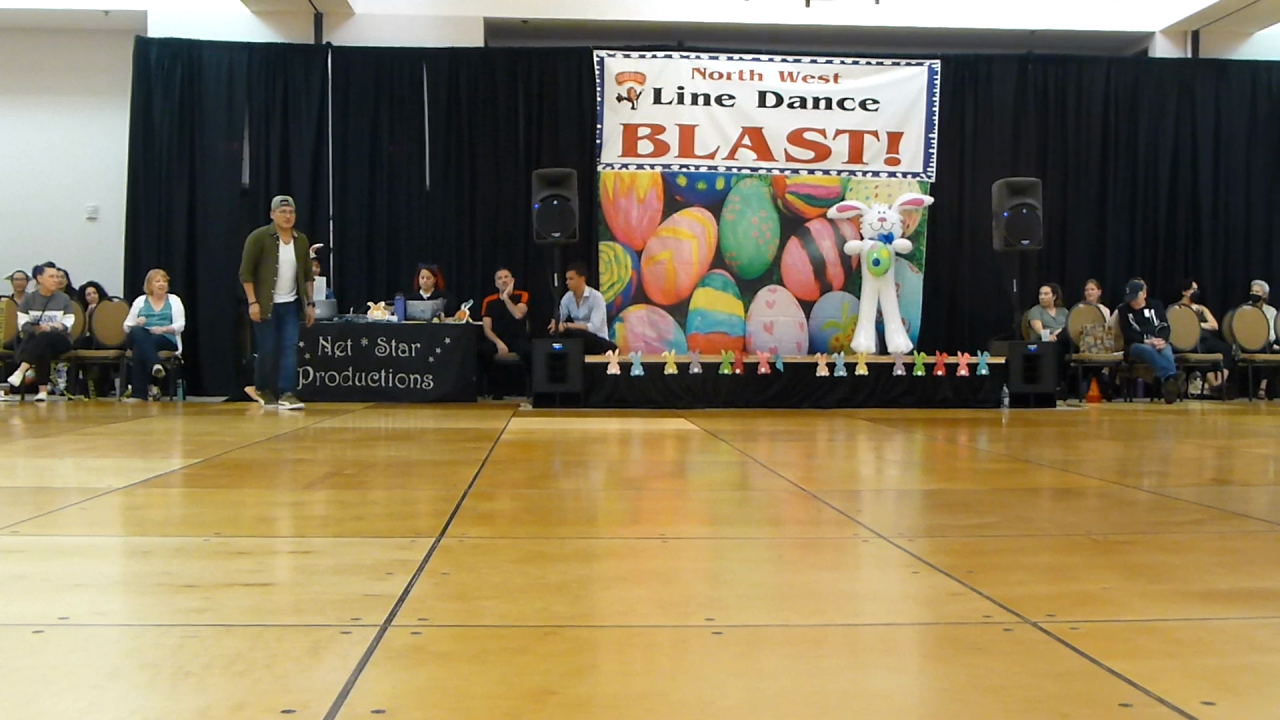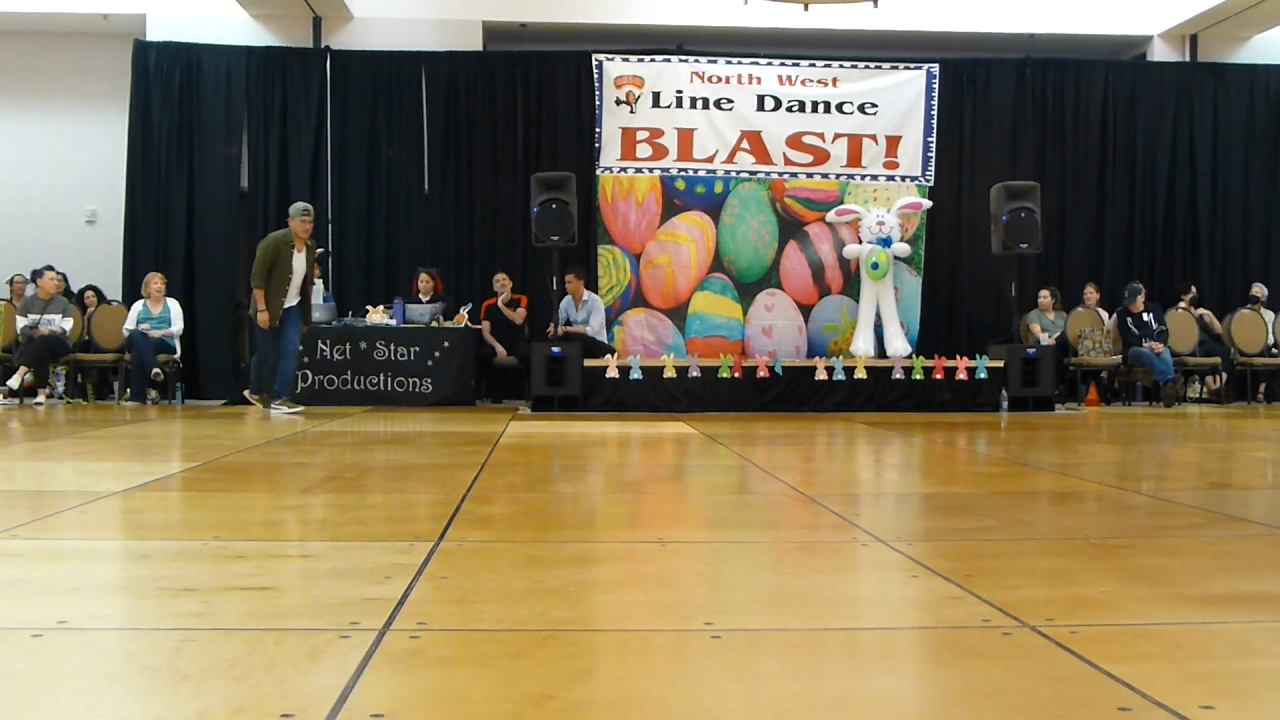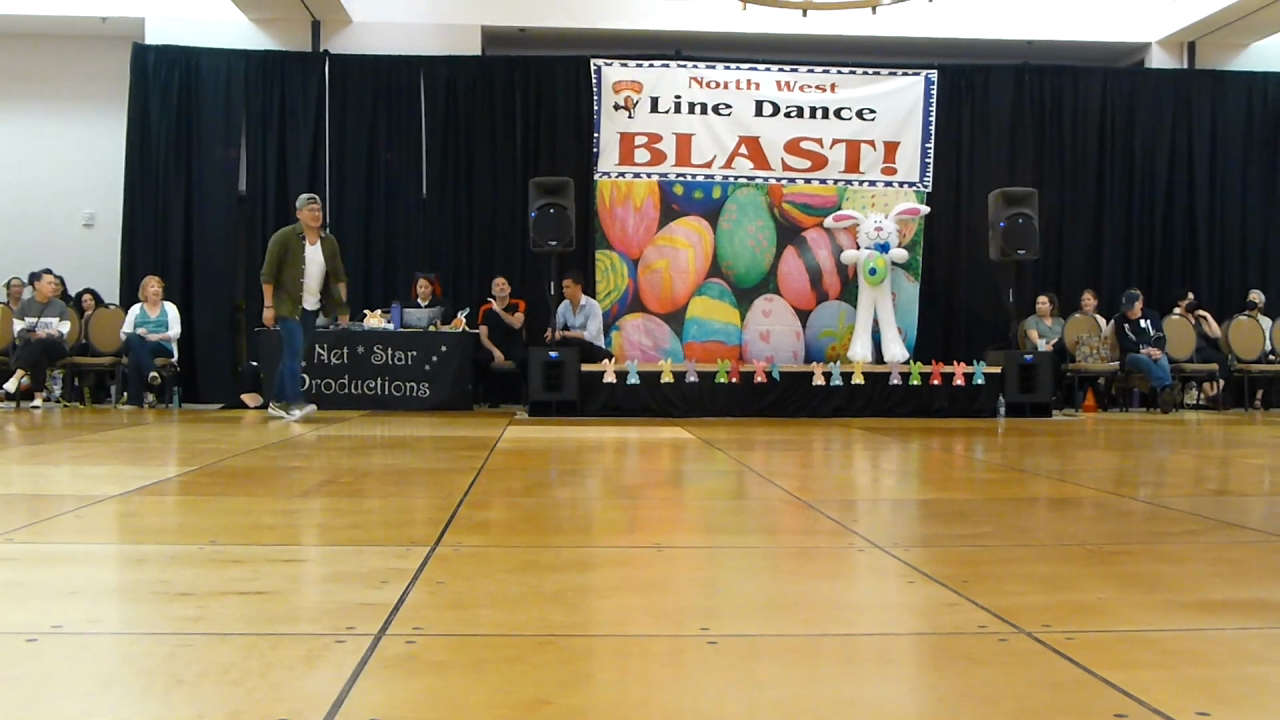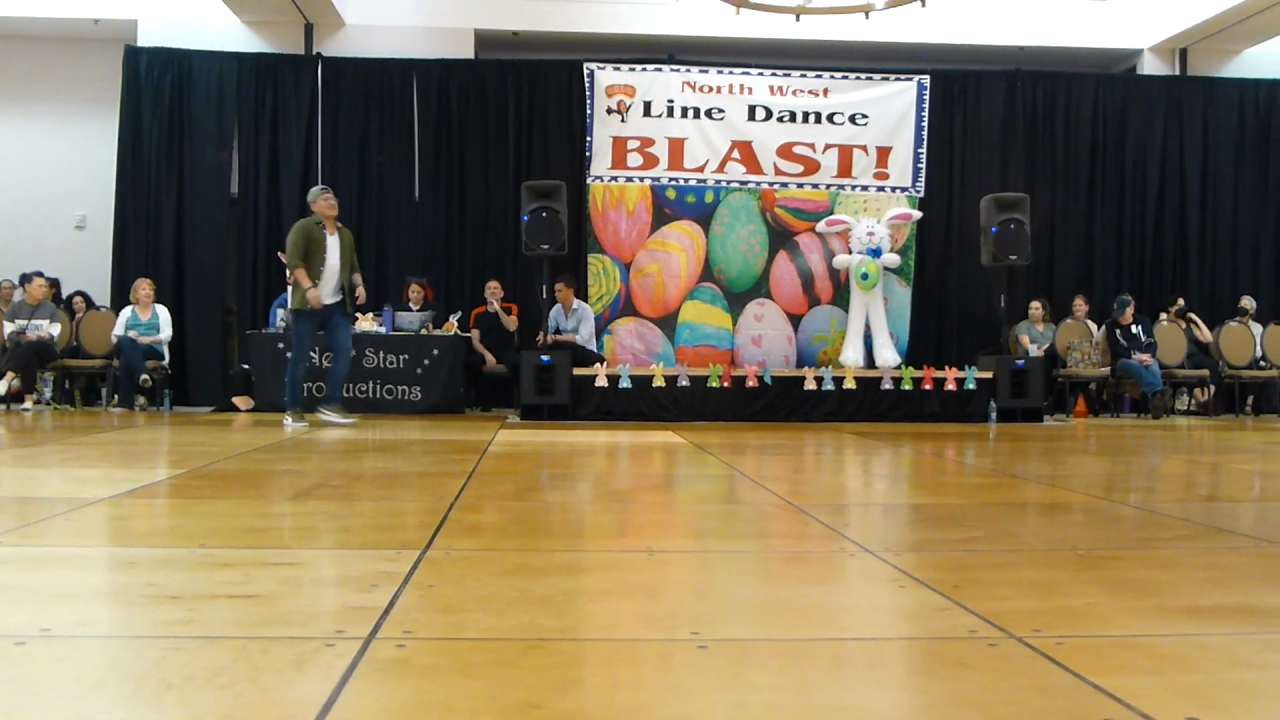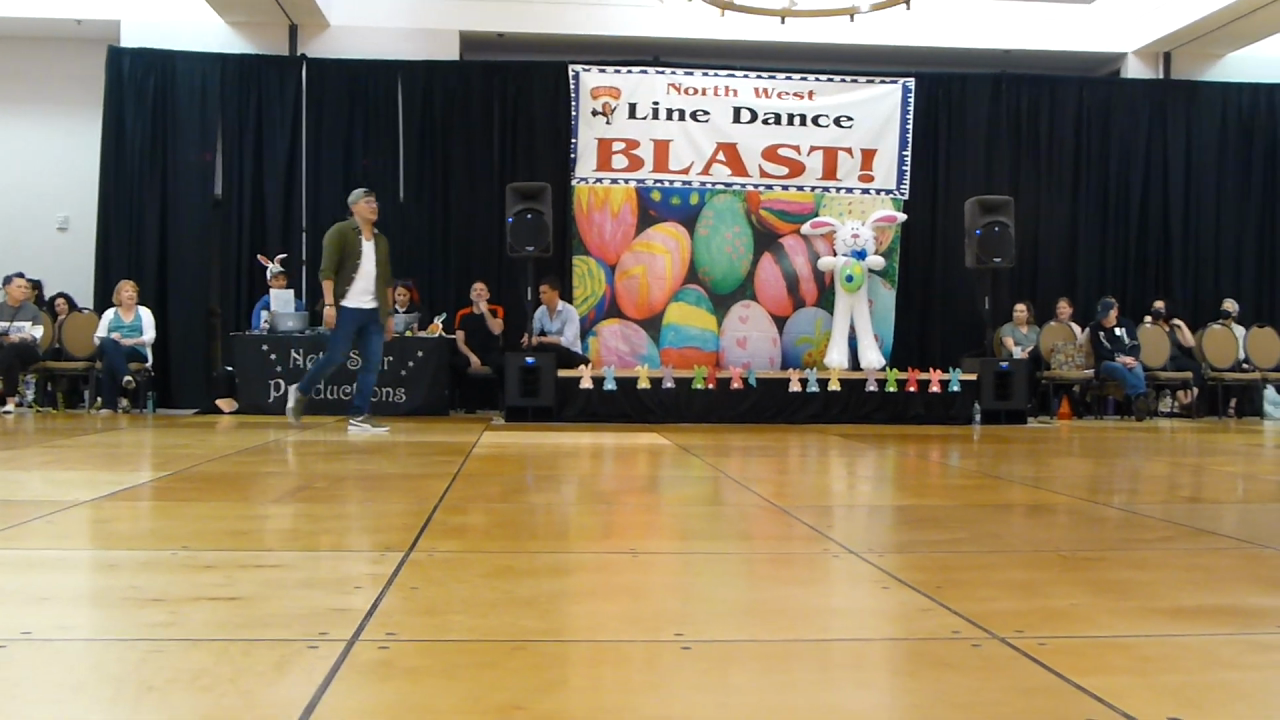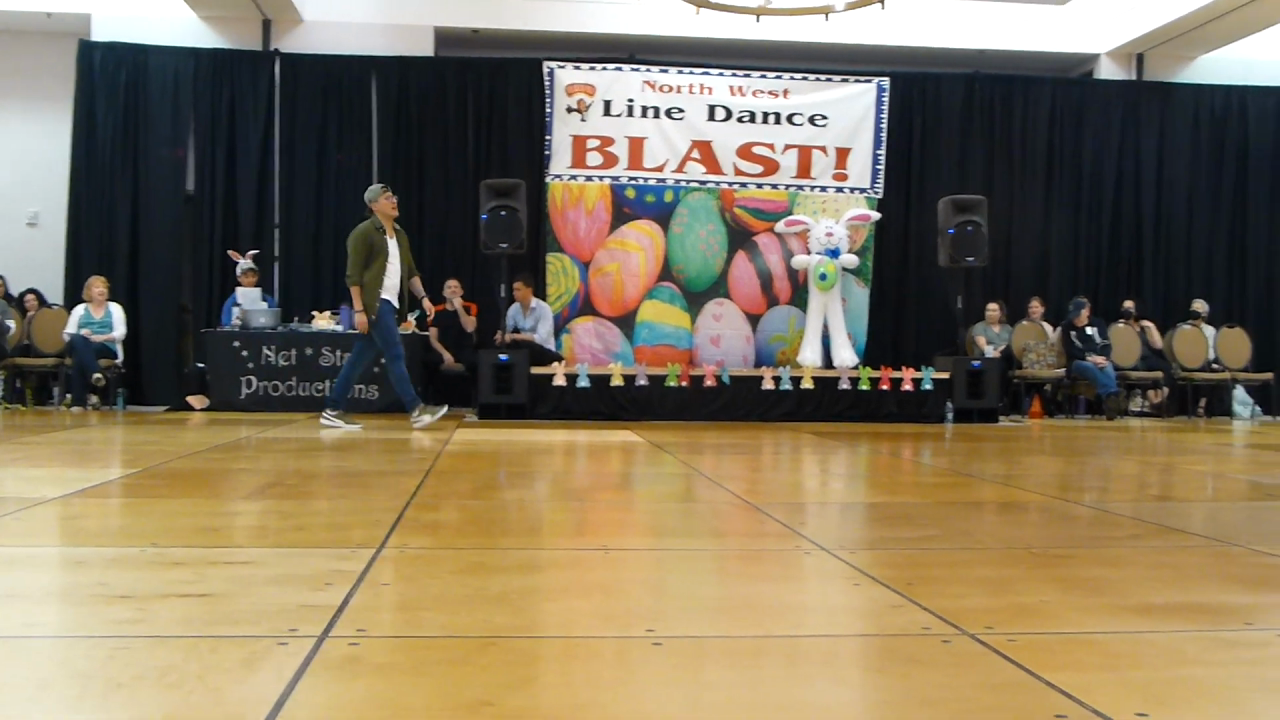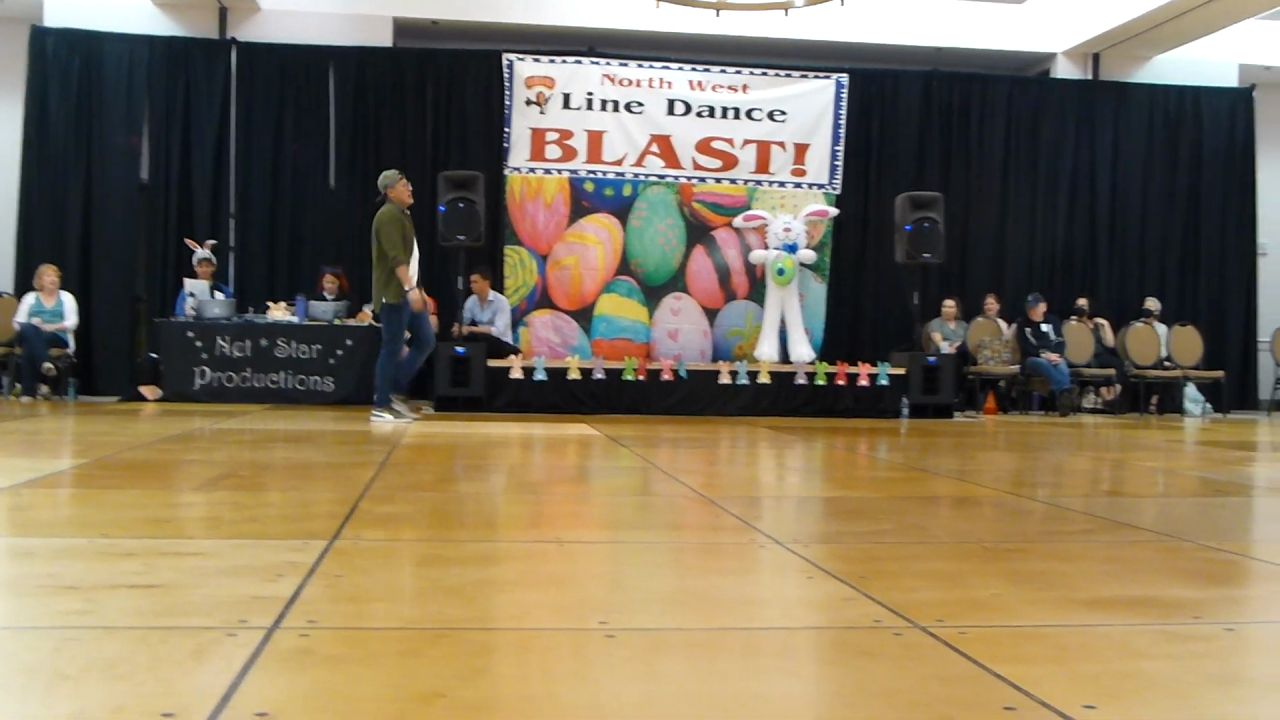
dt=0.4s
person 1, frame 1
left shoulder: (301, 241)
right shoulder: (259, 237)
left elbow: (307, 275)
right elbow: (246, 273)
left wrist: (310, 303)
right wrist: (252, 302)
left hip: (291, 304)
right hip: (265, 304)
left knee: (290, 348)
right knee: (267, 350)
left ankle: (286, 395)
right ankle: (261, 389)
person 1, frame 2
left shoulder: (311, 247)
right shoulder: (274, 242)
left elbow: (308, 281)
right elbow: (257, 277)
left wrist: (306, 314)
right wrist: (261, 309)
left hip: (293, 307)
right hip: (269, 307)
left knee: (290, 351)
right knee: (267, 353)
left ankle: (280, 399)
right ankle: (256, 391)
person 1, frame 3
left shoulder: (329, 242)
right shoulder: (284, 237)
left elbow: (338, 276)
right elbow: (267, 273)
left wrist: (343, 307)
right wrist: (268, 305)
left hip: (312, 308)
right hip: (288, 305)
left knee: (293, 353)
right knee: (295, 350)
left ankle: (279, 402)
right ankle: (295, 403)
person 1, frame 4
left shoulder: (345, 234)
right shoulder: (304, 228)
left elbow: (353, 267)
right elbow: (294, 261)
left wrist: (359, 285)
right wrist: (309, 288)
left hip: (336, 305)
right hip: (308, 305)
left knee: (344, 352)
right knee: (302, 356)
left ankle: (330, 405)
right ankle: (293, 409)
person 1, frame 5
left shoulder: (380, 240)
right shoulder: (339, 233)
left elbow: (386, 280)
right elbow: (327, 270)
left wrist: (389, 314)
right wrist: (329, 304)
left hip: (373, 310)
right hip: (346, 307)
left knee: (373, 361)
right knee: (335, 357)
left ankle: (359, 416)
right ankle: (300, 392)
person 1, frame 6
left shoulder: (399, 233)
right shoulder: (364, 232)
left elbow: (411, 271)
right elbow: (353, 275)
left wrist: (423, 297)
right wrist: (358, 310)
left hip: (389, 304)
right hip: (374, 304)
left knee: (360, 358)
right knee: (395, 354)
left ankle: (333, 410)
right ankle: (417, 410)
person 1, frame 7
left shoulder: (401, 215)
right shoulder: (389, 215)
right elbow: (396, 258)
left wrist: (418, 291)
right wrist: (414, 289)
left hip: (405, 293)
right hip: (394, 294)
left knee: (426, 343)
right knee: (392, 349)
left ankle: (397, 394)
right ankle: (380, 407)
